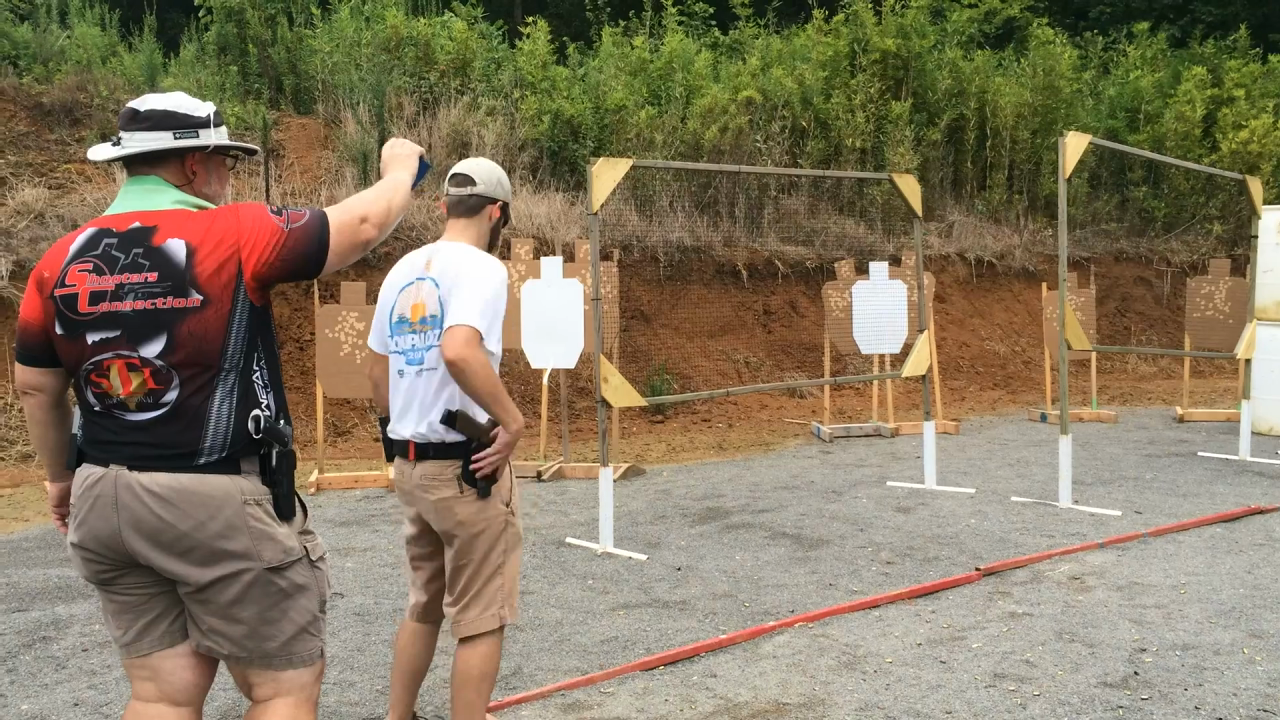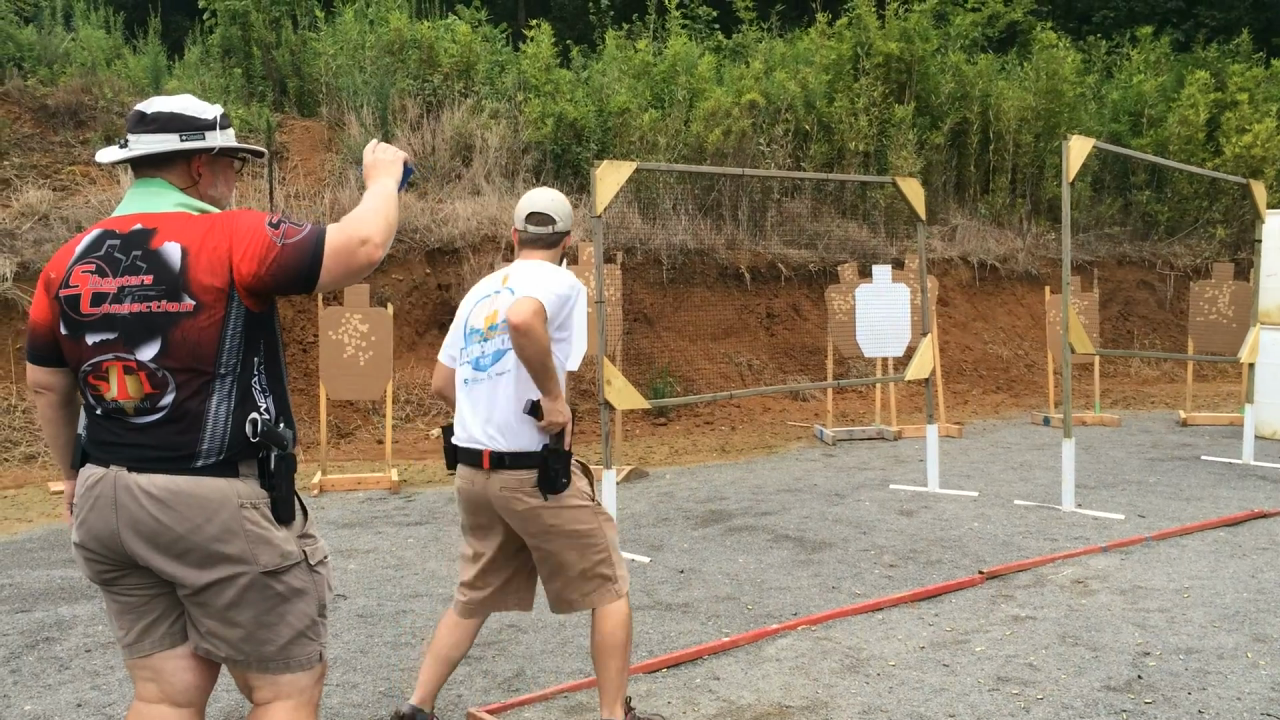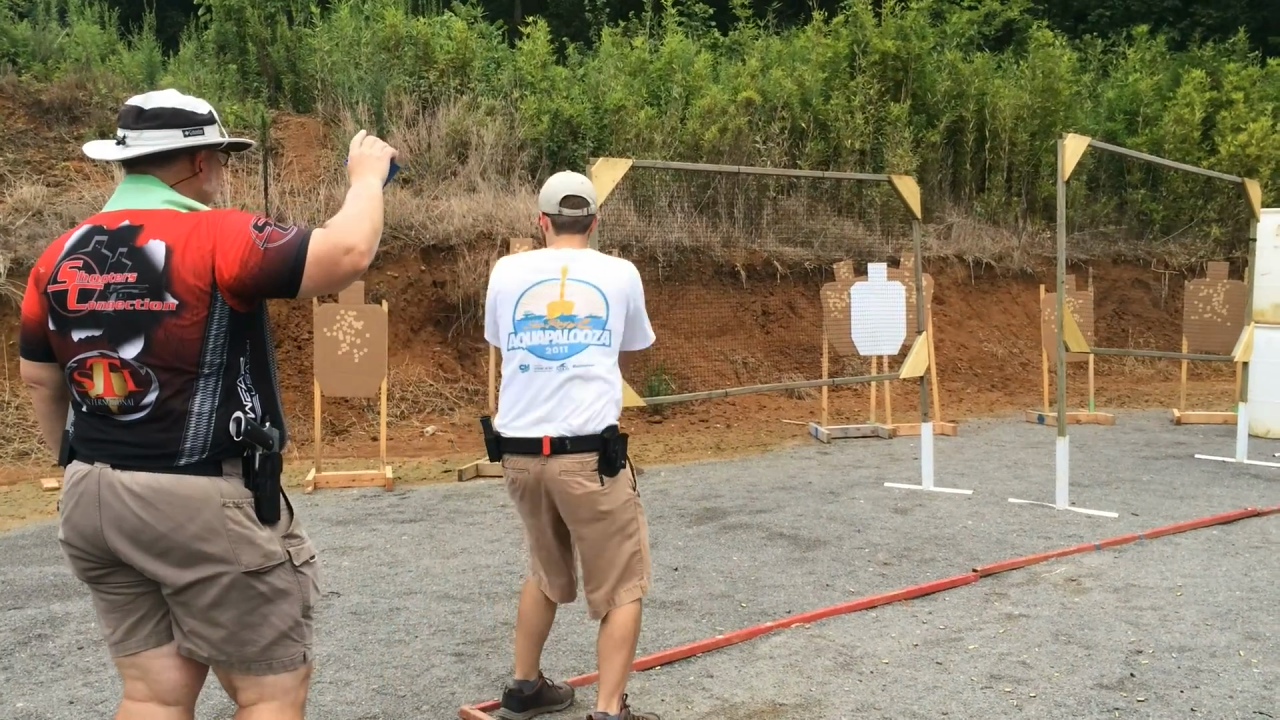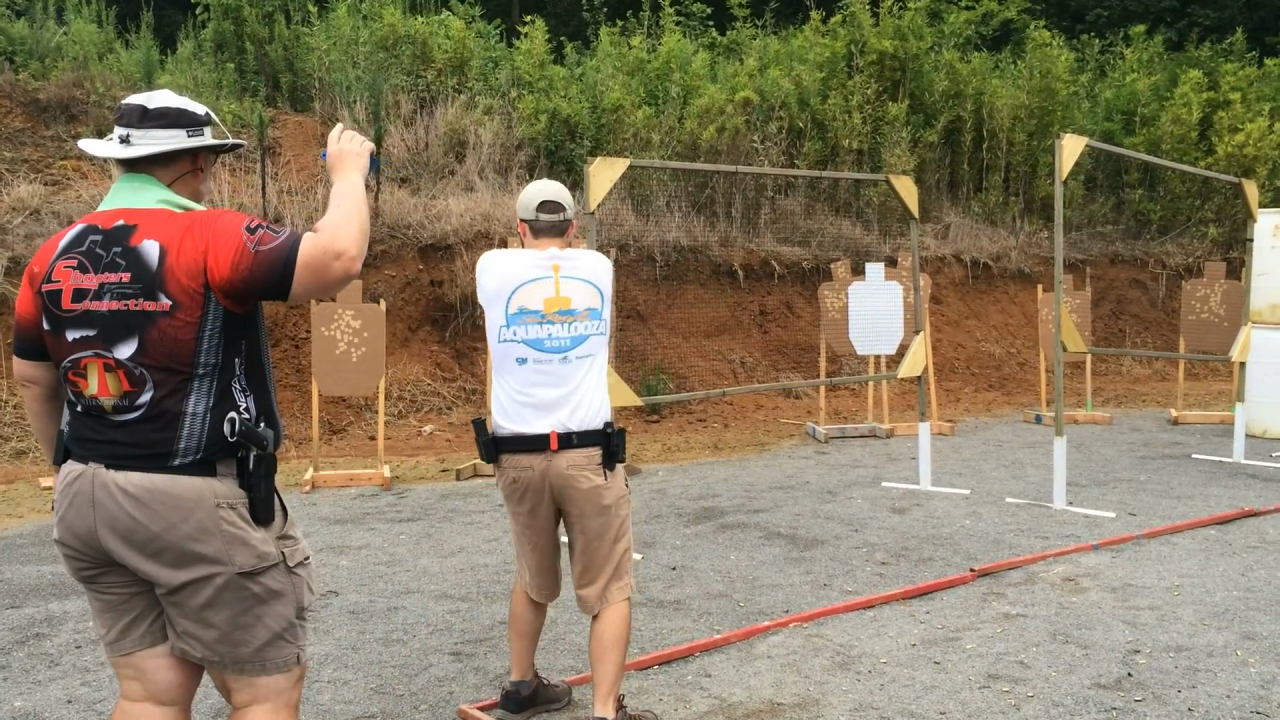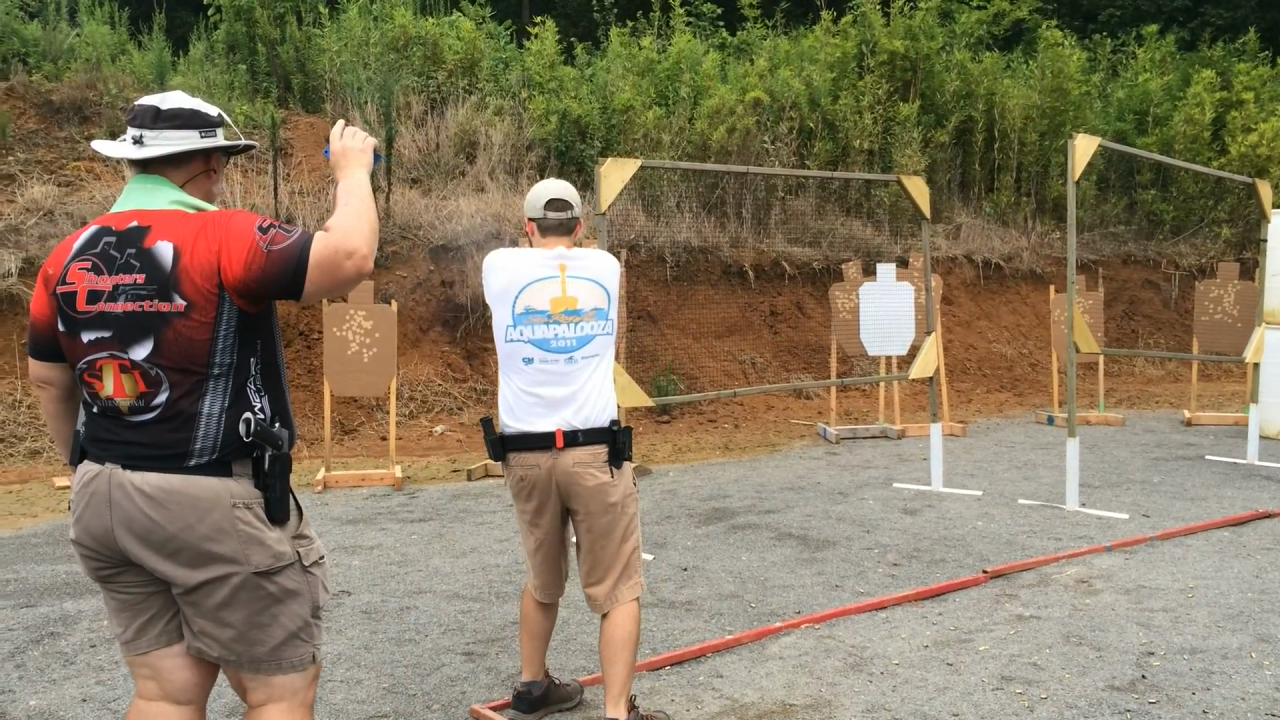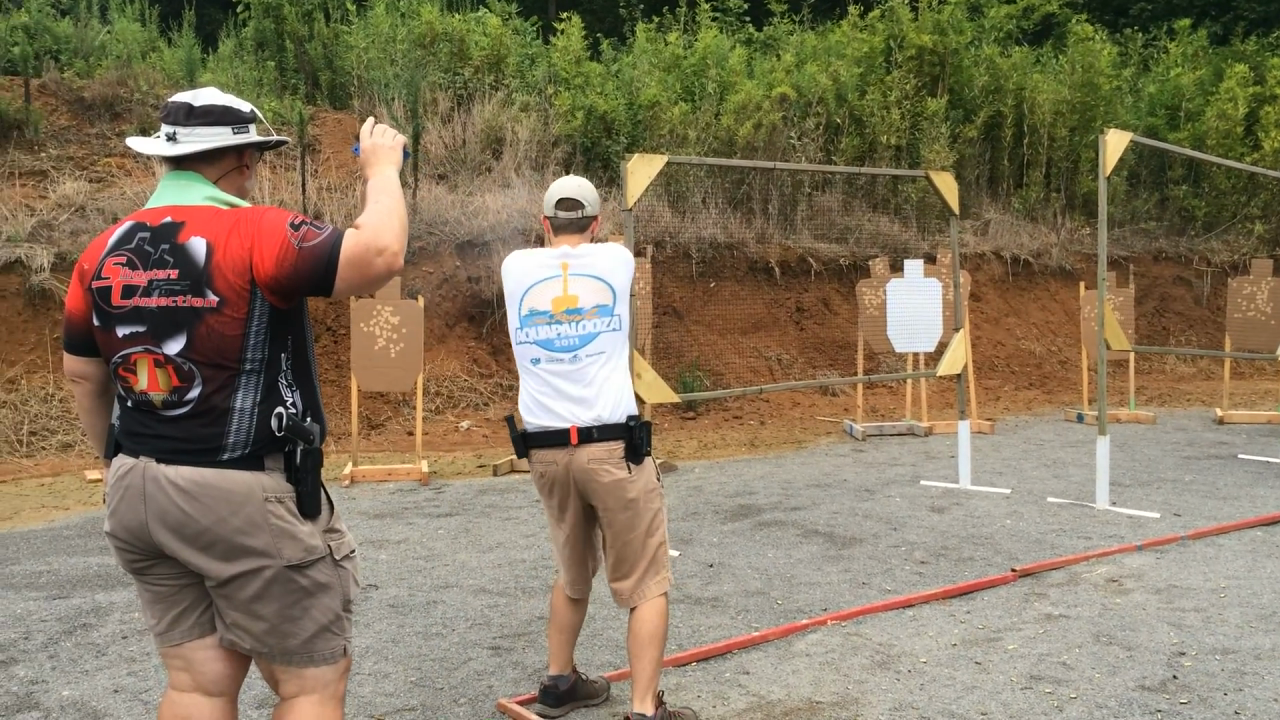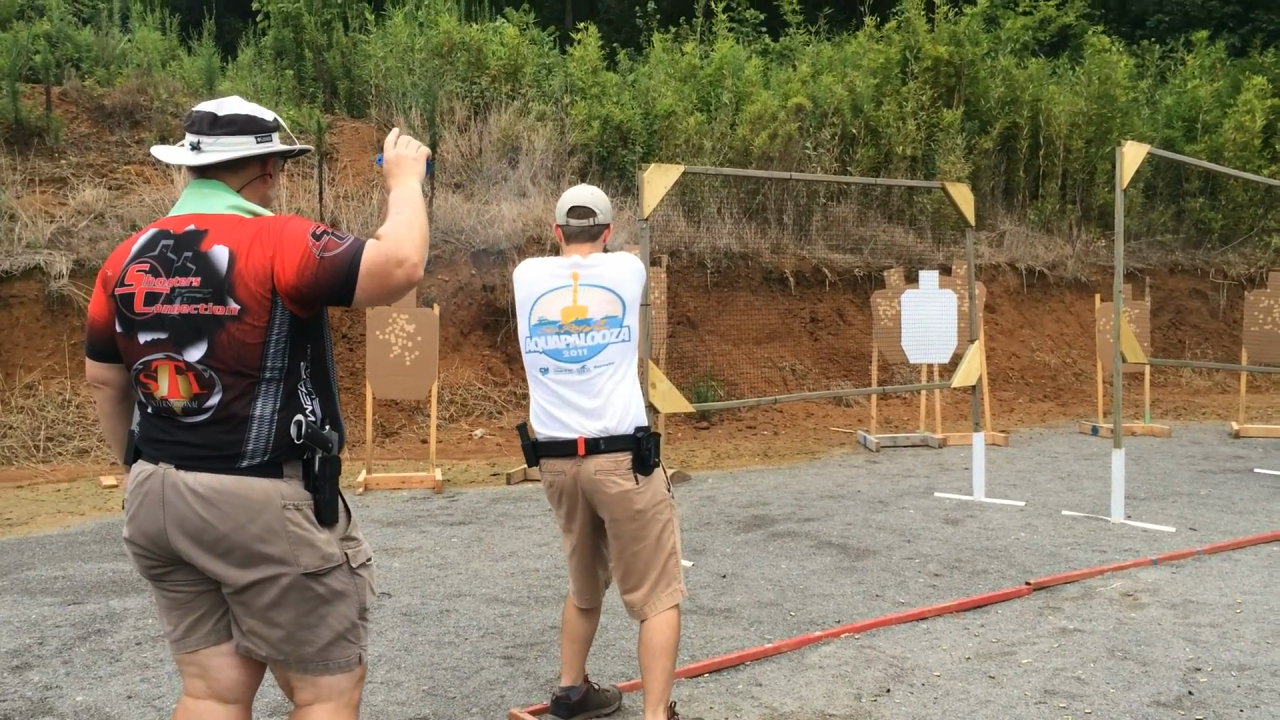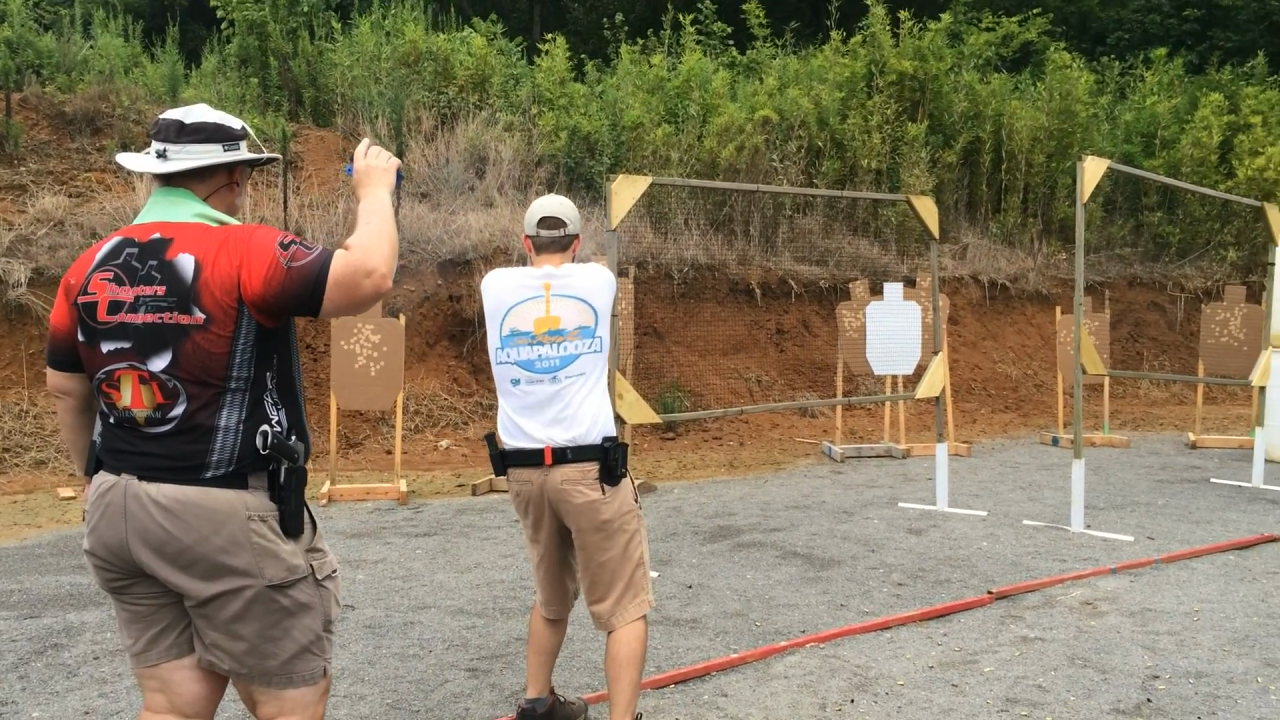
dt=0.4s
person 1, frame 1
left shoulder: (61, 260)
right shoulder: (234, 236)
left elbow: (35, 387)
right elbow: (363, 222)
left wrist: (63, 477)
right wrist: (398, 171)
left hip: (105, 500)
right hip: (217, 501)
person 1, frame 2
left shoulder: (70, 260)
right shoulder: (232, 240)
left elbow: (47, 386)
right elbow: (362, 245)
left wrist: (76, 474)
right wrist: (383, 179)
left hip: (109, 502)
right hip: (219, 502)
person 1, frame 3
left shoulder: (60, 256)
right shoulder: (218, 238)
left elbow: (40, 381)
right elbow: (347, 252)
right wrist: (367, 176)
left hip: (93, 500)
right hip: (202, 501)
person 1, frame 4
left shoulder: (53, 255)
right shoulder: (211, 238)
left elbow: (32, 380)
right elbow: (338, 259)
right wrist: (349, 174)
left hip: (87, 499)
right hip: (197, 501)
person 1, frame 5
left shoulder: (68, 256)
right shoulder: (224, 238)
left elbow: (48, 382)
right elbow: (350, 257)
right wrist: (353, 171)
left hip: (103, 501)
right hip: (213, 502)
person 1, frame 6
left shoulder: (103, 251)
right shoulder: (257, 234)
left elbow: (83, 375)
right elbow: (380, 254)
right wrist: (382, 169)
left hip: (138, 494)
right hip: (245, 495)
person 1, frame 7
left shoulder: (128, 256)
right shoulder: (278, 242)
left elbow: (104, 381)
right elbow: (399, 265)
left wrist: (141, 471)
right wrist: (404, 180)
left hip: (157, 499)
right hip: (264, 502)
person 1, frame 8
left shoulder: (91, 265)
right shoulder: (245, 251)
left elbow: (65, 390)
right elbow: (368, 276)
left wrist: (101, 483)
right wrist: (374, 191)
left hip: (119, 511)
right hip: (228, 513)
person 2, frame 1
left shoulder: (404, 268)
right shoulder: (482, 268)
left elbow: (380, 369)
right elbow: (460, 352)
right wrist: (511, 417)
left hip: (409, 461)
right hip: (462, 464)
left knee: (427, 605)
right knee: (483, 619)
person 2, frame 2
left shoulder: (479, 289)
right shoulder: (560, 283)
left elbow: (442, 382)
right elbow: (524, 318)
right wrist: (554, 396)
left hip: (472, 470)
right hip: (533, 473)
left knee: (474, 599)
right knee: (608, 591)
person 2, frame 3
left shoulder: (506, 272)
right shoulder: (622, 275)
left hip: (520, 456)
right hip: (589, 457)
left knee: (547, 577)
right knee: (623, 587)
person 2, frame 4
left shoulder: (493, 267)
right shoulder: (599, 268)
left hip: (518, 455)
right hip: (588, 452)
left knee: (533, 576)
right knee: (609, 588)
person 2, frame 5
left shoulder: (500, 266)
right shoulder: (605, 266)
left hip: (525, 454)
right hip: (594, 450)
left knee: (542, 577)
right knee: (618, 588)
person 2, frame 6
left shoulder: (515, 267)
right shoulder: (617, 259)
left hip: (548, 450)
right hip: (612, 446)
left knee: (573, 571)
right knee: (647, 581)
person 2, frame 7
left shoulder: (527, 275)
right shoulder: (627, 269)
left hip: (557, 461)
right hip: (621, 457)
left knee: (585, 584)
right knee: (657, 593)
person 2, frame 8
left shoulder: (496, 285)
right shoulder: (599, 280)
left hip: (524, 471)
right hip: (589, 467)
left knee: (552, 595)
right knee: (624, 605)
